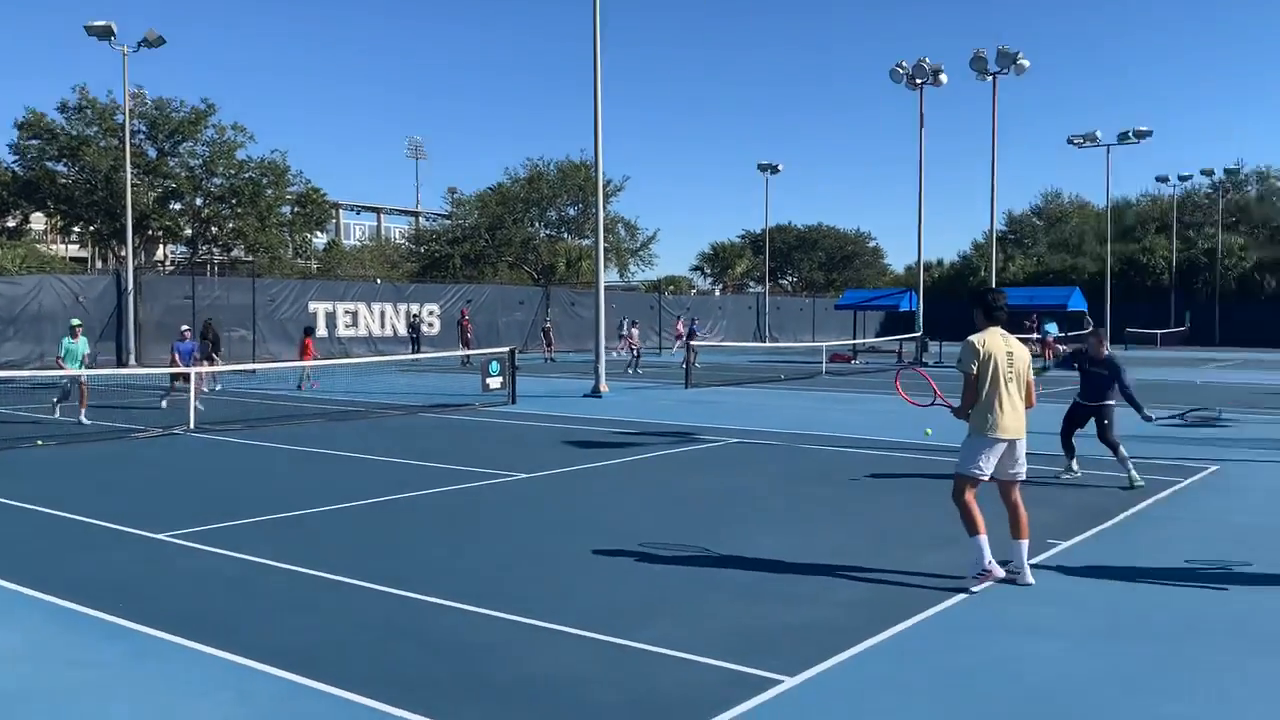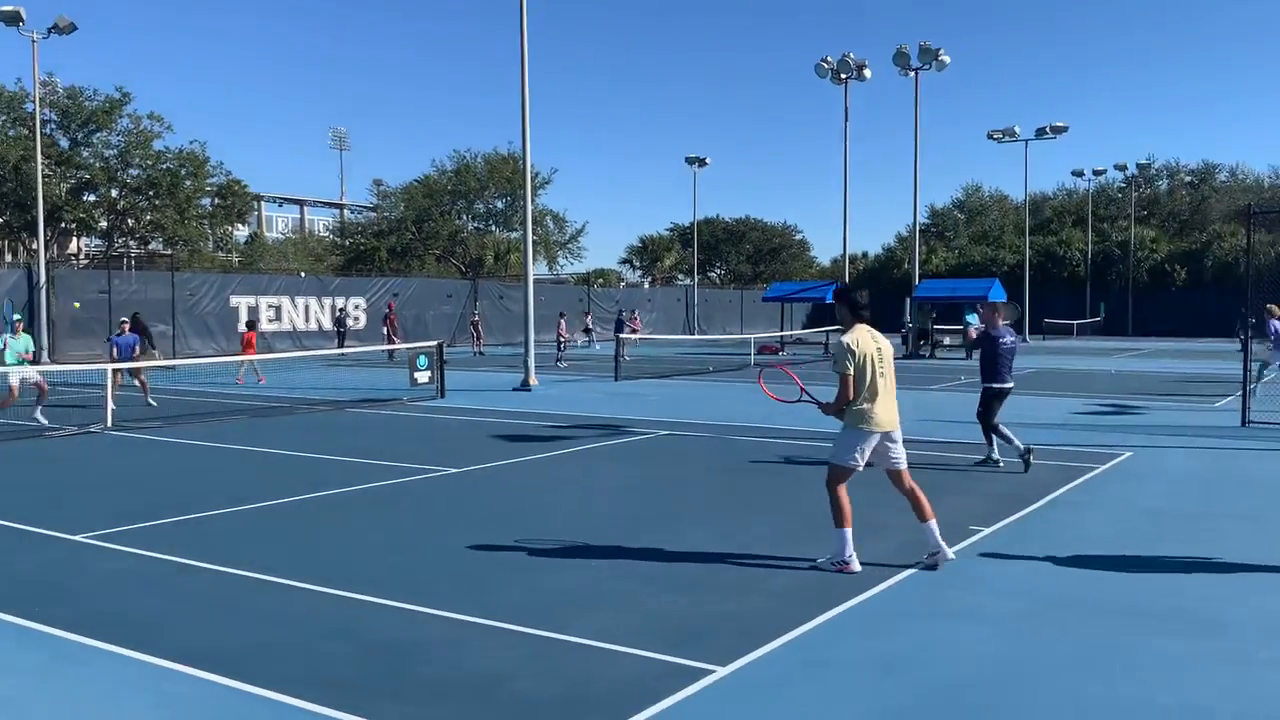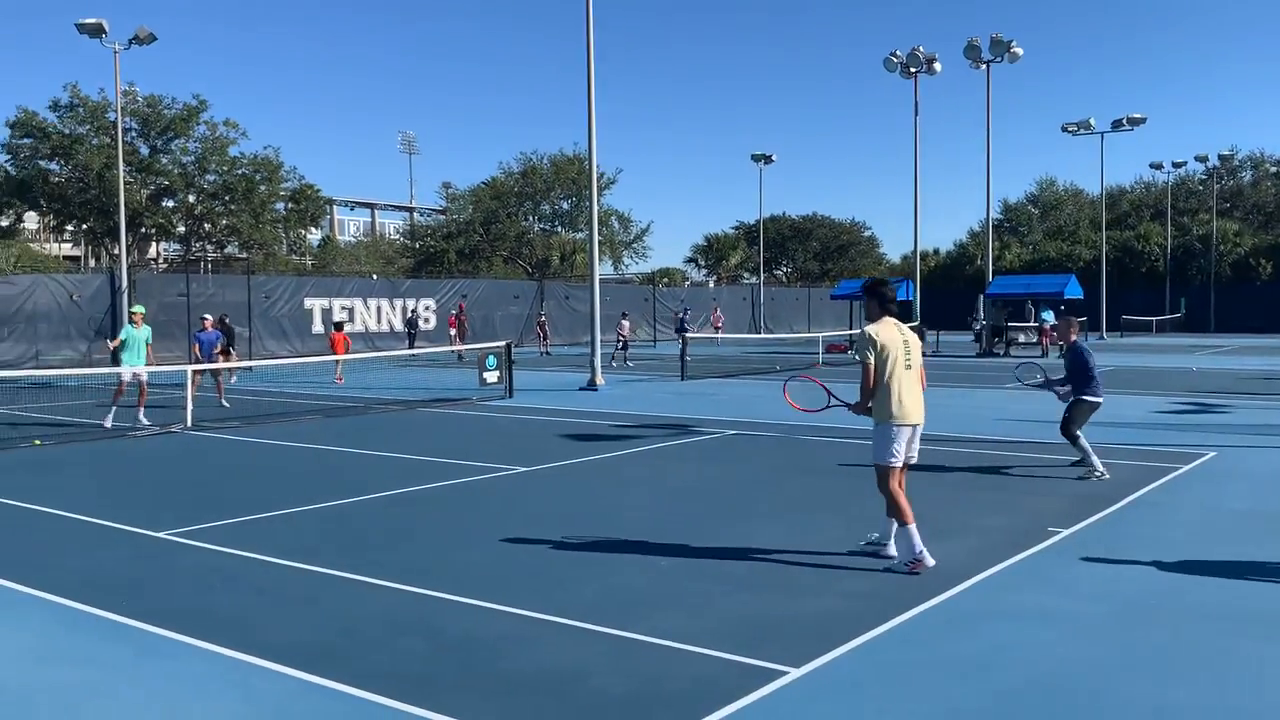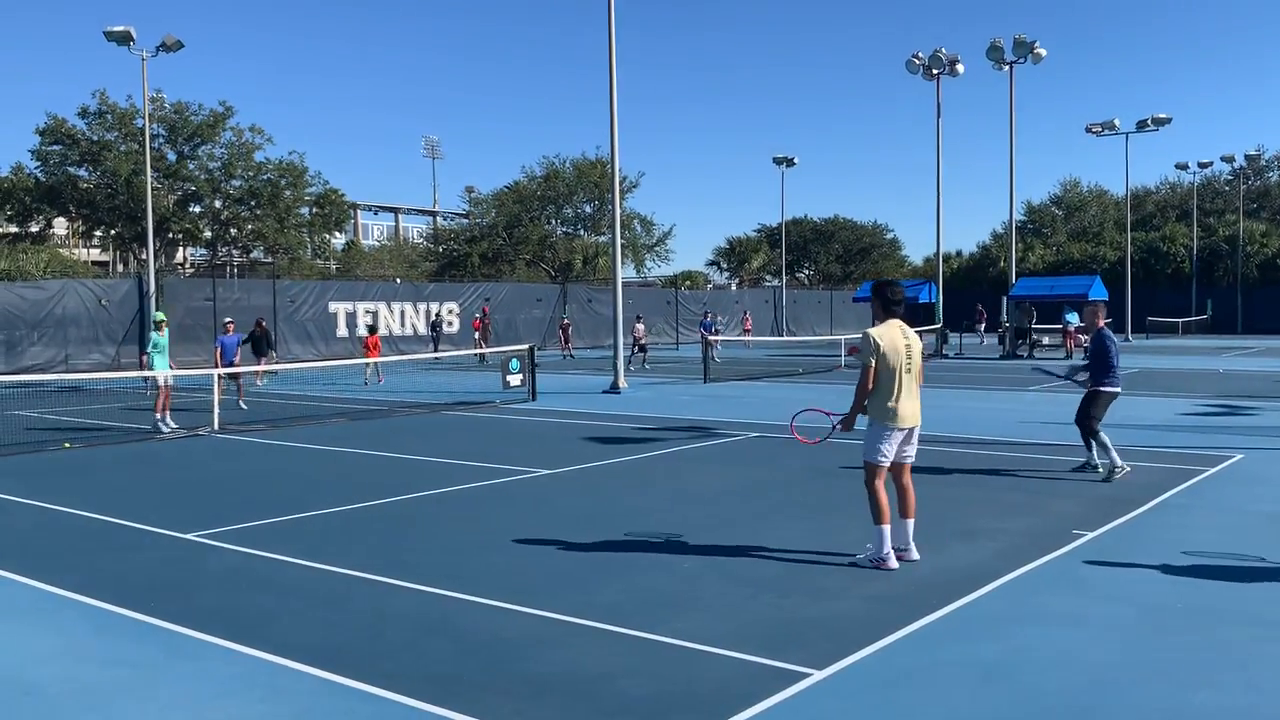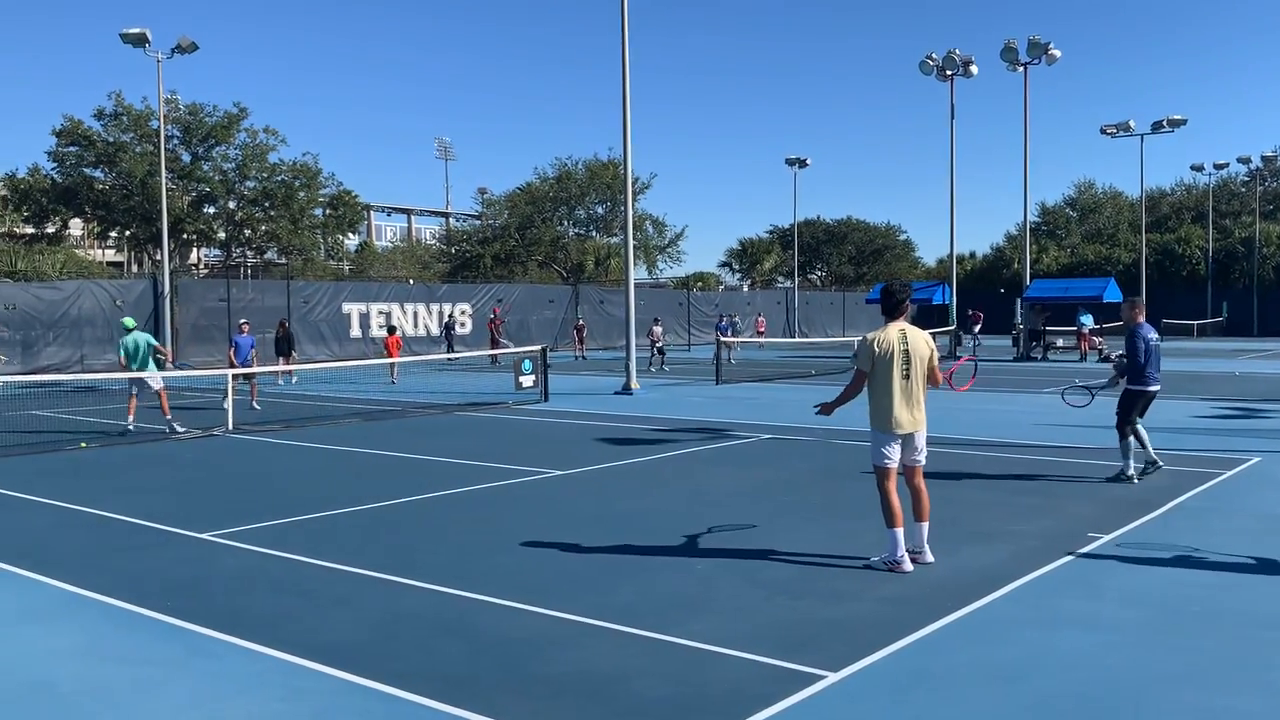
dt=0.5s
person 1, frame 1
left shoulder: (975, 343)
right shoulder: (1021, 348)
left elbow: (970, 394)
right elbow: (1030, 401)
left wrist: (961, 412)
left hip: (987, 431)
right hip: (1016, 431)
left knee: (963, 494)
right knee: (1012, 498)
left ankle: (987, 564)
right ankle: (1020, 567)
person 1, frame 2
left shoulder: (847, 342)
right shoulder: (882, 340)
left elbow: (847, 395)
left wrist: (831, 408)
left hip: (861, 424)
right hip: (889, 421)
left knee: (835, 483)
right knee: (906, 485)
left ankle: (846, 556)
right ankle: (939, 547)
person 1, frame 3
left shoulder: (871, 333)
right shoulder: (910, 334)
left elbow: (869, 383)
right elbow: (921, 382)
left wrist: (862, 405)
left hip: (891, 417)
right hip: (915, 415)
left knee: (887, 484)
right knee: (896, 479)
left ankle: (918, 552)
right ankle: (887, 540)
person 1, frame 4
left shoulder: (874, 335)
right shoulder: (912, 335)
left elbow: (866, 384)
left wrist: (852, 414)
left hip: (886, 419)
right hip: (911, 417)
left knee: (874, 481)
right knee: (902, 479)
left ankle: (884, 553)
right ankle: (907, 545)
person 1, frame 5
left shoulder: (872, 341)
right shoulder: (924, 338)
left elbow: (856, 386)
right elbow: (936, 381)
left wrist: (832, 405)
right wrist: (925, 378)
left hip: (886, 424)
right hip: (916, 422)
left knee: (888, 486)
right knee: (916, 482)
left ankle: (899, 556)
right ankle: (921, 548)
person 2, frame 1
left shoulder: (1114, 365)
right shoulder: (1082, 353)
left elbow: (1125, 390)
right elbow: (1062, 362)
left wrist: (1141, 411)
left hip: (1103, 403)
right hip: (1082, 401)
left knee: (1107, 437)
right knee: (1066, 432)
left ankle: (1133, 475)
right ankle: (1072, 468)
person 2, frame 2
left shoulder: (990, 336)
right shoulder: (1011, 333)
left elbow: (971, 345)
left wrist: (970, 334)
left hip: (995, 385)
right hip: (1005, 382)
left knee: (990, 422)
right knee: (983, 417)
left ankle: (1022, 450)
right ankle: (993, 456)
person 2, frame 3
left shoulder: (1080, 350)
right shoulder: (1070, 350)
left elbow: (1090, 375)
left wrist: (1071, 392)
right wrist: (1056, 382)
left hip: (1090, 397)
right hip: (1081, 396)
left knee: (1068, 429)
right knee: (1067, 427)
left ankle: (1098, 469)
right ankle: (1088, 457)
person 2, frame 4
left shoulder: (1104, 337)
right shoulder: (1096, 336)
left elbow: (1110, 364)
left wrist: (1090, 379)
right wrist: (1080, 368)
left hip: (1106, 388)
right hip: (1099, 387)
left knee: (1090, 426)
right knee: (1081, 420)
left ankle: (1117, 465)
right ankle: (1092, 461)
person 2, frame 5
left shoulder: (1135, 333)
right shoulder: (1151, 330)
left elbow: (1136, 362)
left wrist: (1118, 375)
right wrist: (1124, 366)
left hip: (1138, 386)
right hip: (1152, 385)
left knee: (1123, 425)
right knee: (1132, 421)
left ankle: (1128, 473)
right ankle: (1151, 459)
